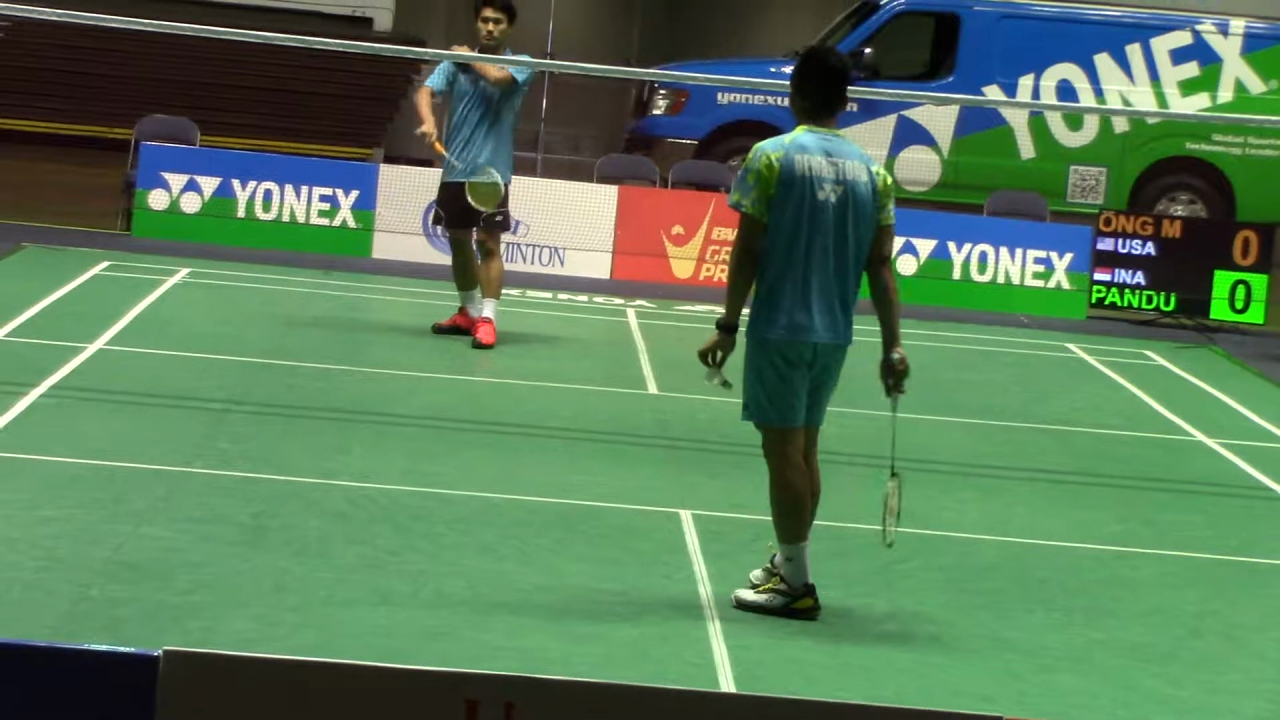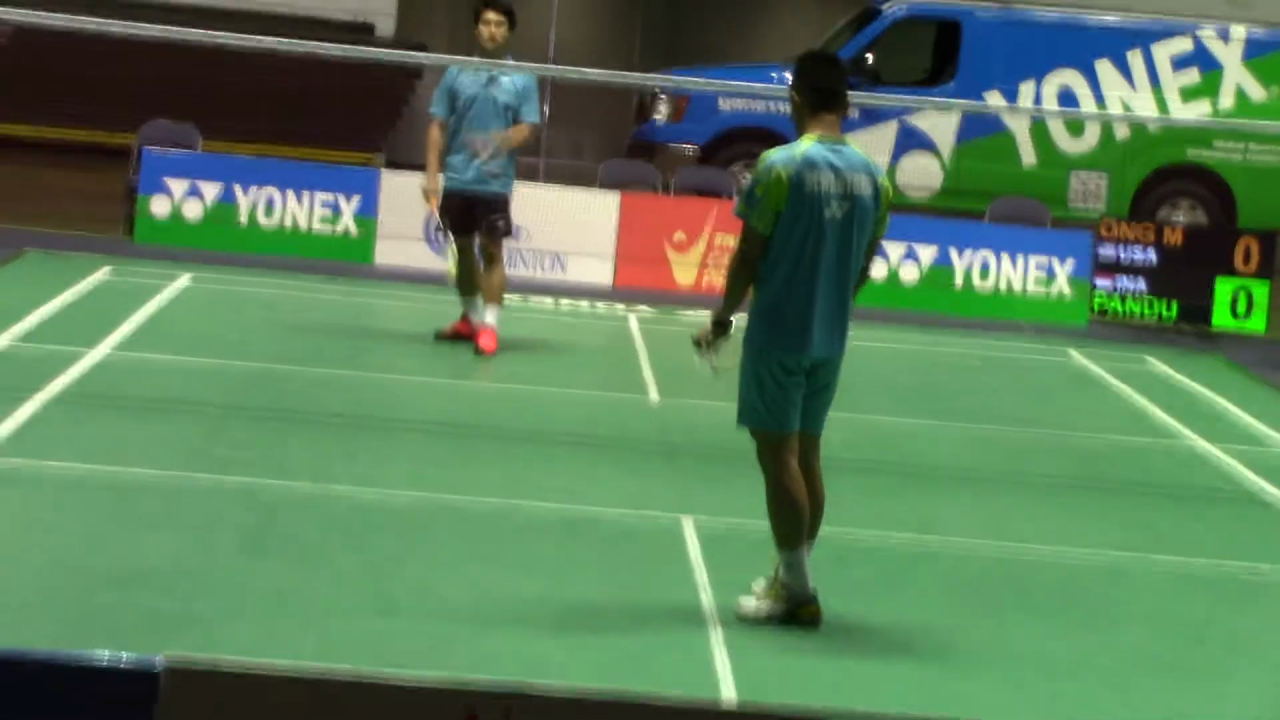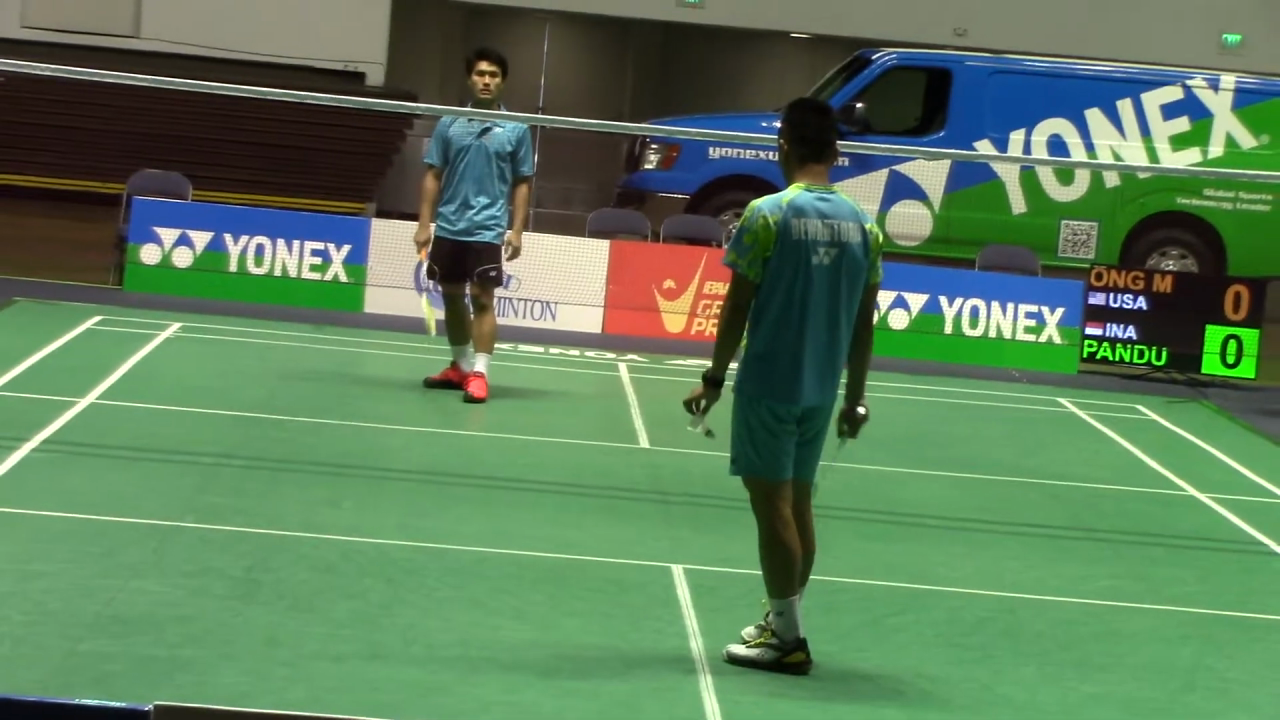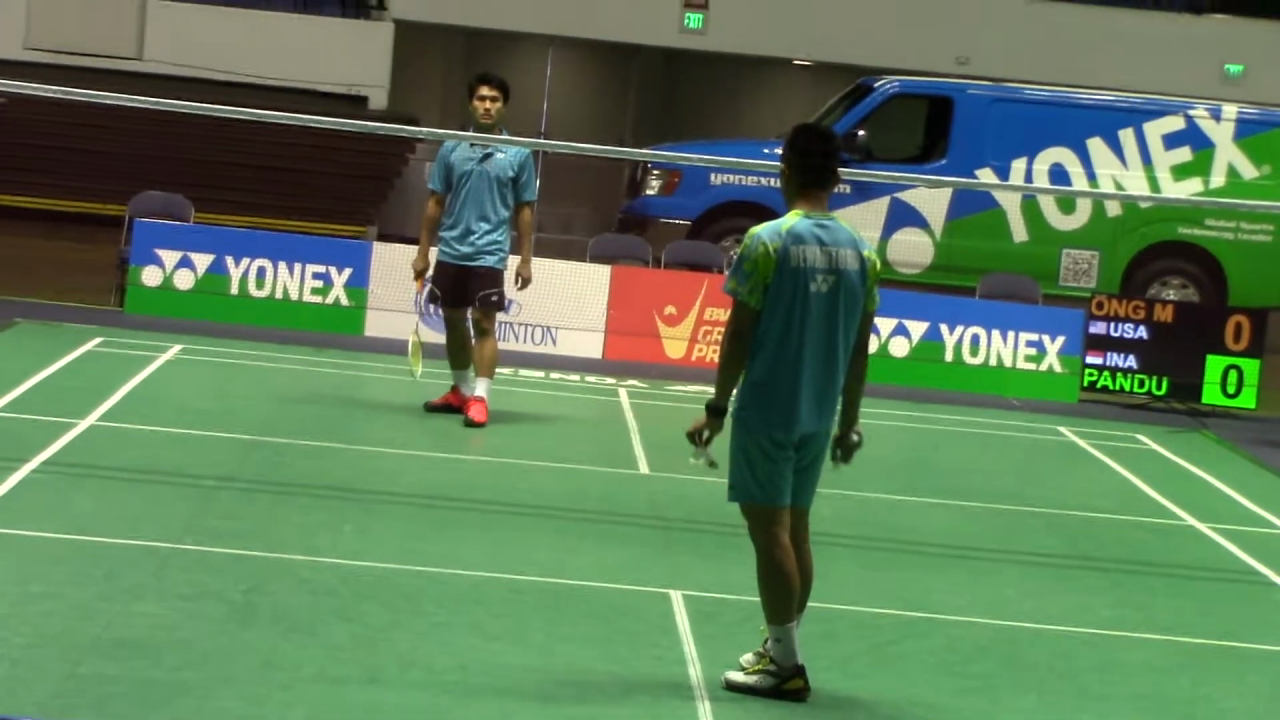
dt=0.7s
person 1, frame 1
left shoulder: (771, 155)
right shoulder: (870, 169)
left elbow: (747, 250)
right elbow: (880, 264)
left wrist: (726, 325)
right wrist: (892, 345)
left hip: (780, 328)
right hip: (833, 334)
left knee: (783, 450)
right knee: (804, 449)
left ankle: (796, 585)
right ankle: (786, 565)
person 1, frame 2
left shoulder: (781, 165)
right shoulder: (873, 177)
left elbow: (749, 257)
right elbow: (861, 268)
left wrist: (721, 320)
left hip: (777, 337)
right hip: (829, 342)
left knee: (778, 456)
right knee: (805, 455)
left ankle: (796, 592)
right ankle: (791, 577)
person 1, frame 3
left shoulder: (768, 213)
right shoulder: (862, 224)
left elbow: (738, 307)
right elbow: (864, 321)
left wrist: (714, 378)
right wrist: (855, 395)
left hip: (769, 384)
right hip: (820, 389)
left knee: (772, 504)
right knee: (797, 503)
left ankle: (788, 638)
right ankle: (781, 622)
person 1, frame 4
left shoulder: (766, 239)
right shoulder: (860, 251)
left elbow: (740, 335)
right elbow: (859, 347)
left wrist: (716, 407)
right wrist: (849, 420)
left hip: (766, 411)
right hip: (818, 417)
left knee: (769, 530)
right knee: (795, 529)
left ankle: (785, 664)
right ankle: (779, 650)
person 2, frame 1
left shoulder: (520, 64)
right shoulder: (455, 63)
left elbow: (496, 77)
right elbow: (424, 91)
left wrist: (470, 57)
right wrist: (427, 118)
left hip: (491, 172)
right hip: (454, 170)
left knee: (488, 244)
right knee: (458, 242)
left ankle: (487, 320)
right ankle: (468, 313)
person 2, frame 2
left shoulder: (522, 78)
right shoulder: (456, 73)
left elbow: (526, 129)
right elbow: (438, 126)
left wrist: (496, 143)
right wrist: (431, 173)
left hip: (494, 181)
right hip: (456, 179)
left knee: (491, 250)
right knee: (462, 249)
left ankle: (489, 325)
right ankle: (470, 319)
person 2, frame 3
left shoulder: (517, 130)
right shoulder: (448, 124)
left elbow: (522, 183)
right elbow: (433, 175)
left wrist: (516, 230)
right wrist: (424, 224)
left hip: (488, 230)
right hip: (447, 228)
left knee: (483, 299)
right knee: (452, 297)
left ankle: (479, 374)
right ankle: (460, 366)
person 2, frame 4
left shoulder: (519, 154)
right shoulder: (451, 149)
left elbow: (524, 210)
right elbow: (435, 203)
left wrist: (525, 259)
right wrist: (423, 252)
left hip: (489, 255)
right hip: (450, 252)
left knee: (484, 323)
right knee: (454, 321)
left ankle: (480, 397)
right ankle: (460, 391)
